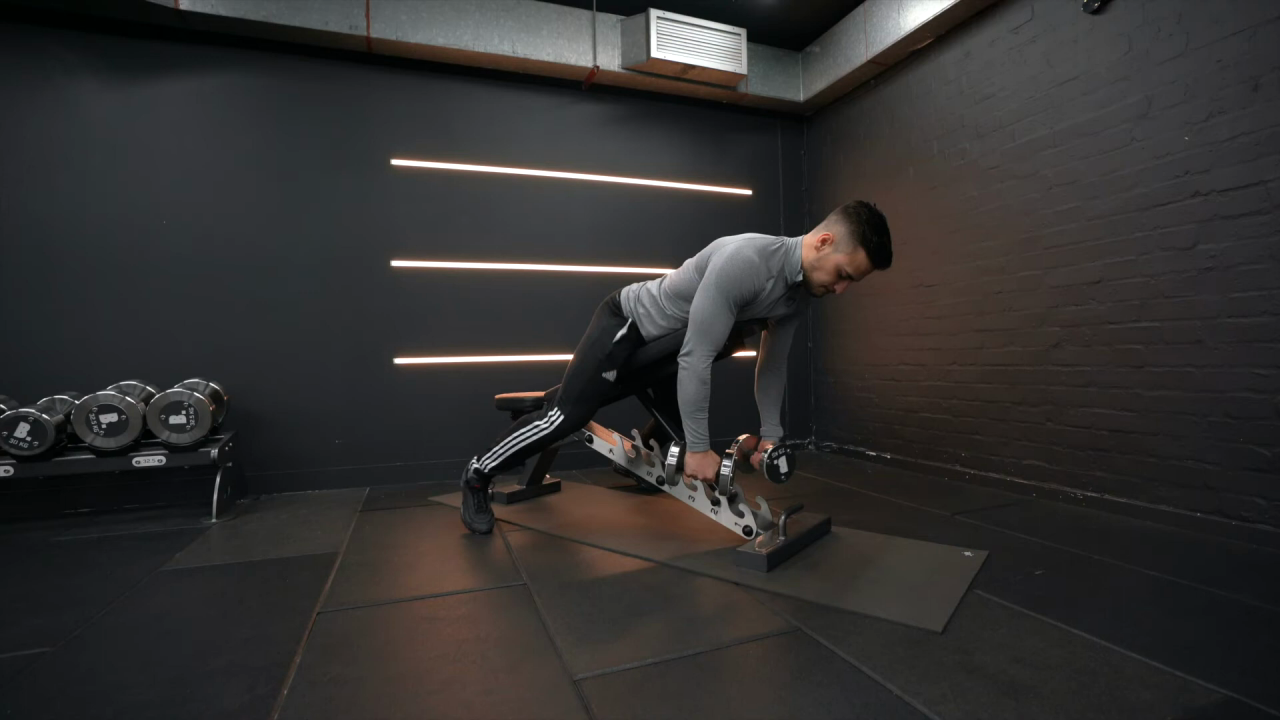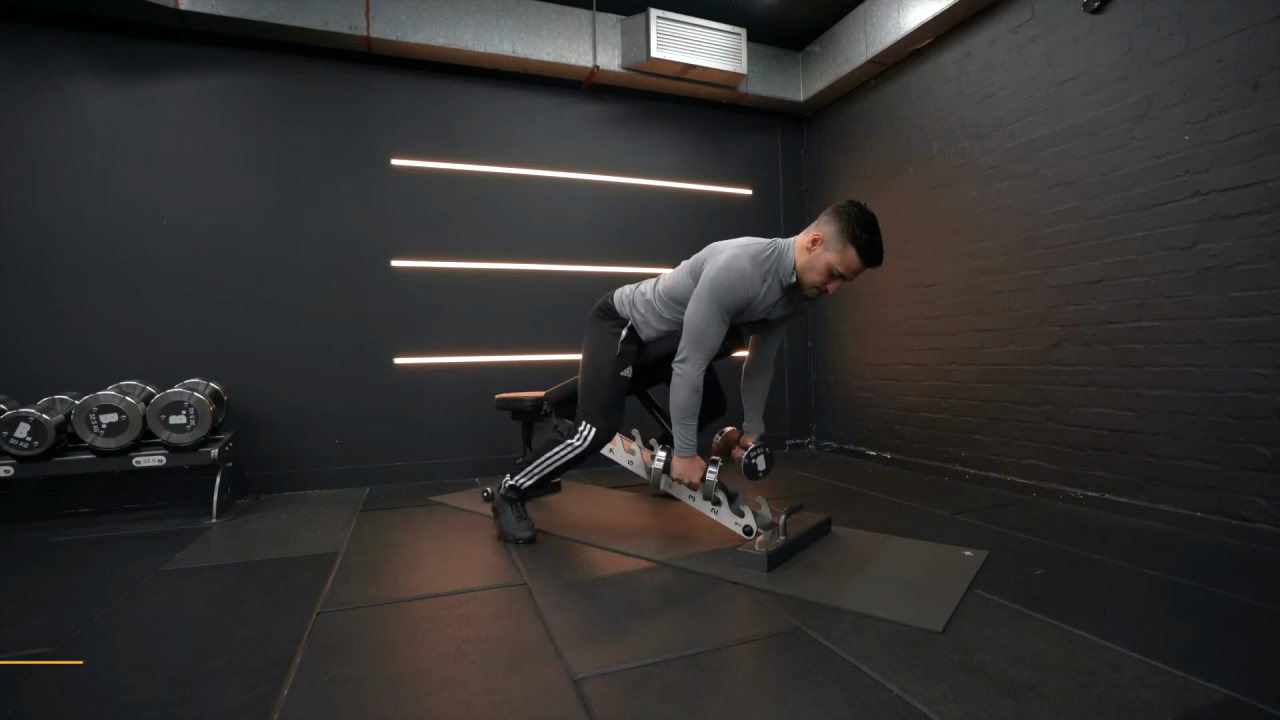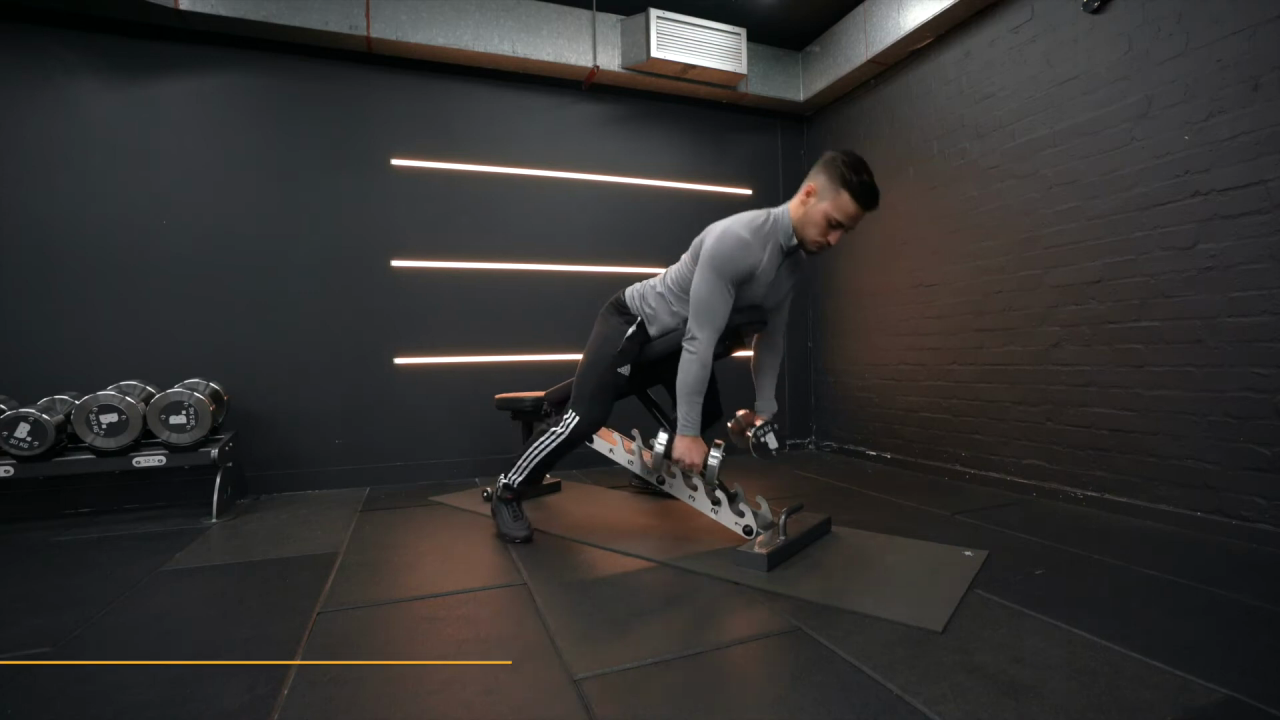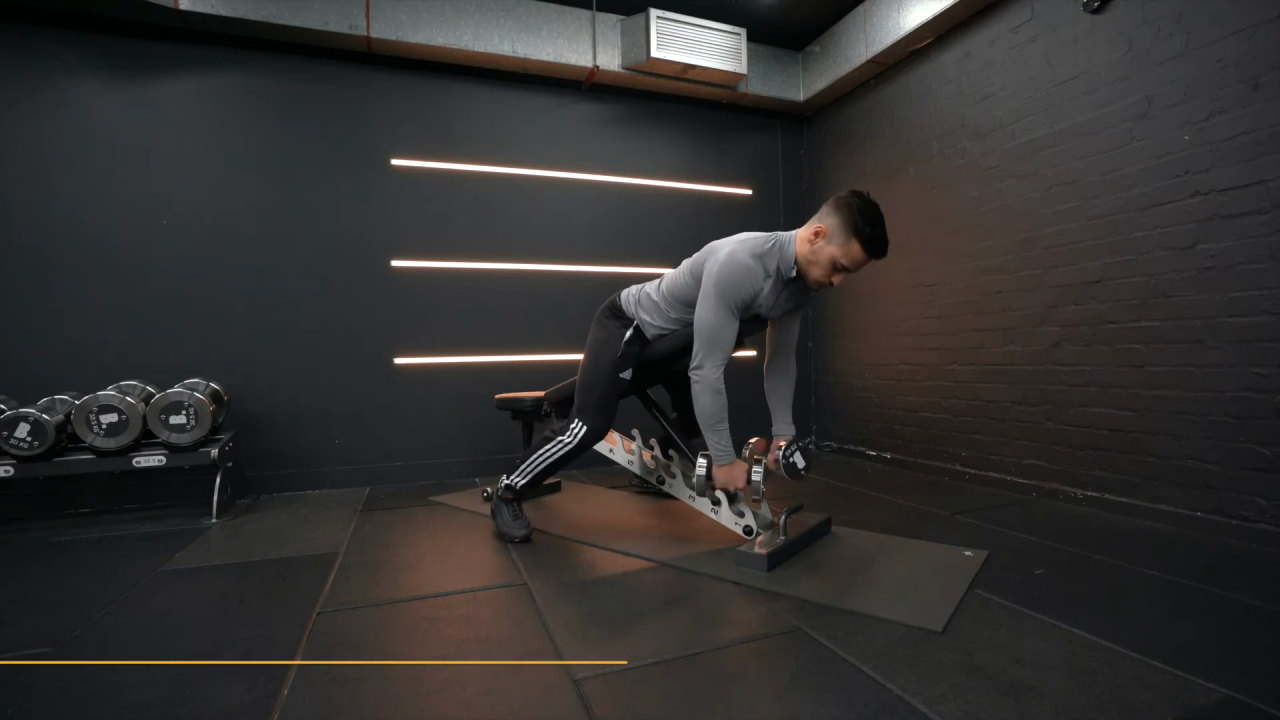
dt=0.5s
person 1, frame 1
left shoulder: (798, 293)
right shoulder: (744, 261)
left elbow: (772, 364)
right elbow: (696, 358)
left wrist: (770, 434)
right wrist: (698, 448)
left hip: (667, 336)
right hip: (626, 321)
left knee: (681, 415)
right knee: (568, 415)
right ankle: (480, 476)
person 1, frame 2
left shoulder: (792, 291)
right shoulder: (737, 269)
left elbow: (761, 361)
right elbow: (690, 365)
left wrist: (752, 431)
right wrist: (685, 453)
left hip: (664, 334)
right hip: (621, 323)
left knee: (710, 404)
right knee: (597, 429)
right ankle: (511, 492)
person 1, frame 3
left shoulder: (794, 260)
right shoulder: (737, 240)
left elbow: (770, 337)
right elbow: (700, 343)
left wrist: (764, 409)
right wrist: (686, 433)
left hip: (671, 332)
right hip: (632, 321)
left knee: (704, 414)
right knee: (587, 417)
right ankle: (507, 492)
person 1, frame 4
left shoulder: (799, 283)
right shoulder: (738, 264)
left elbow: (781, 360)
right elbow: (707, 369)
left wrist: (783, 433)
right wrist: (724, 459)
left hip: (672, 335)
right hip: (627, 324)
left knee: (698, 416)
right knee: (589, 426)
right ankle: (508, 493)
